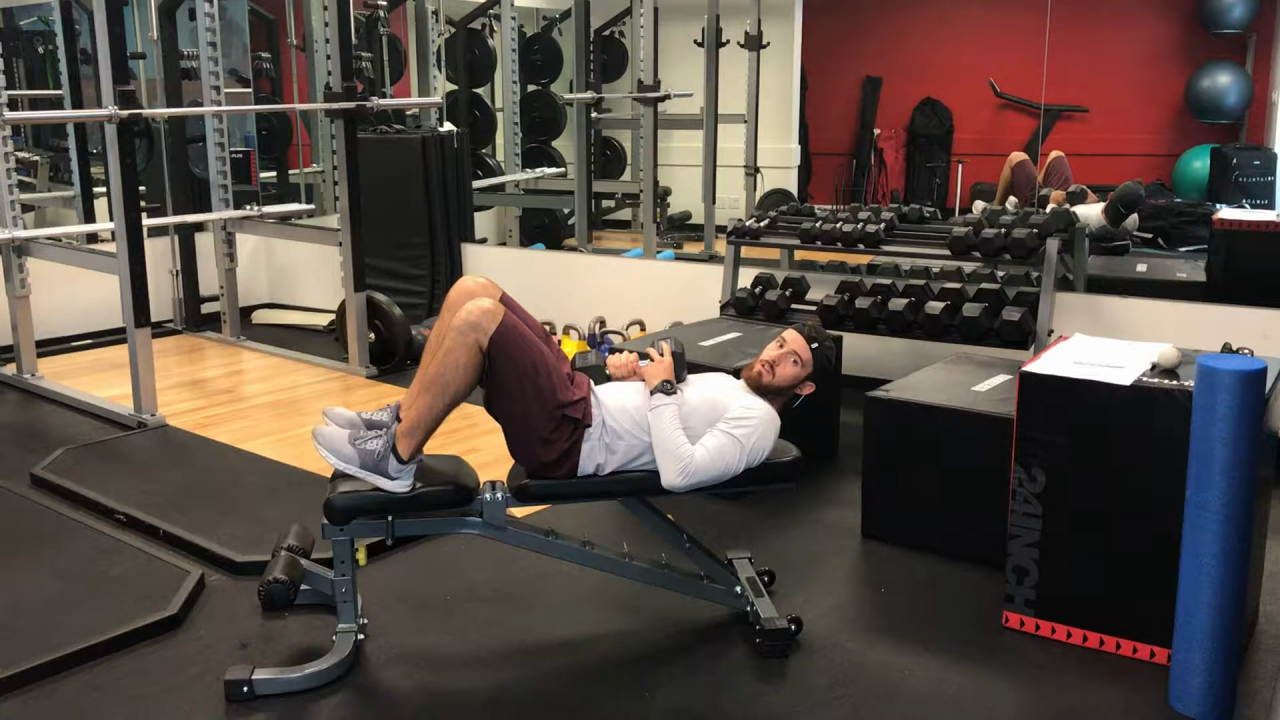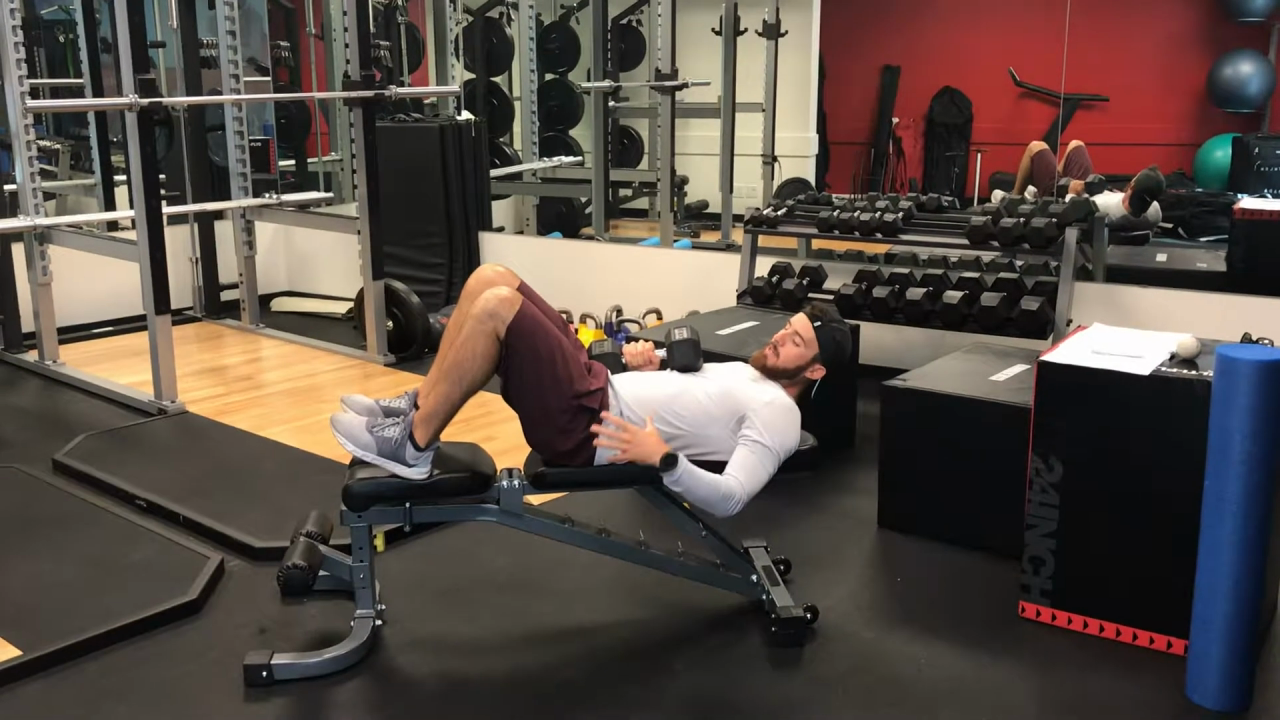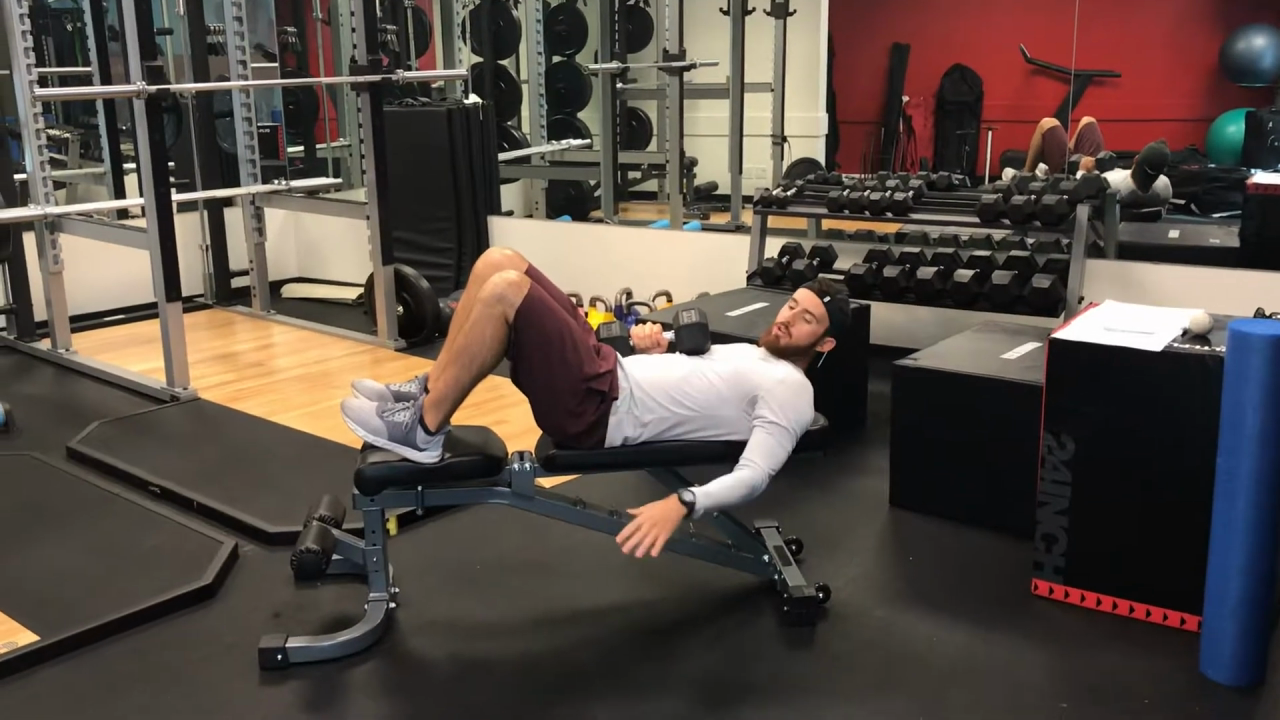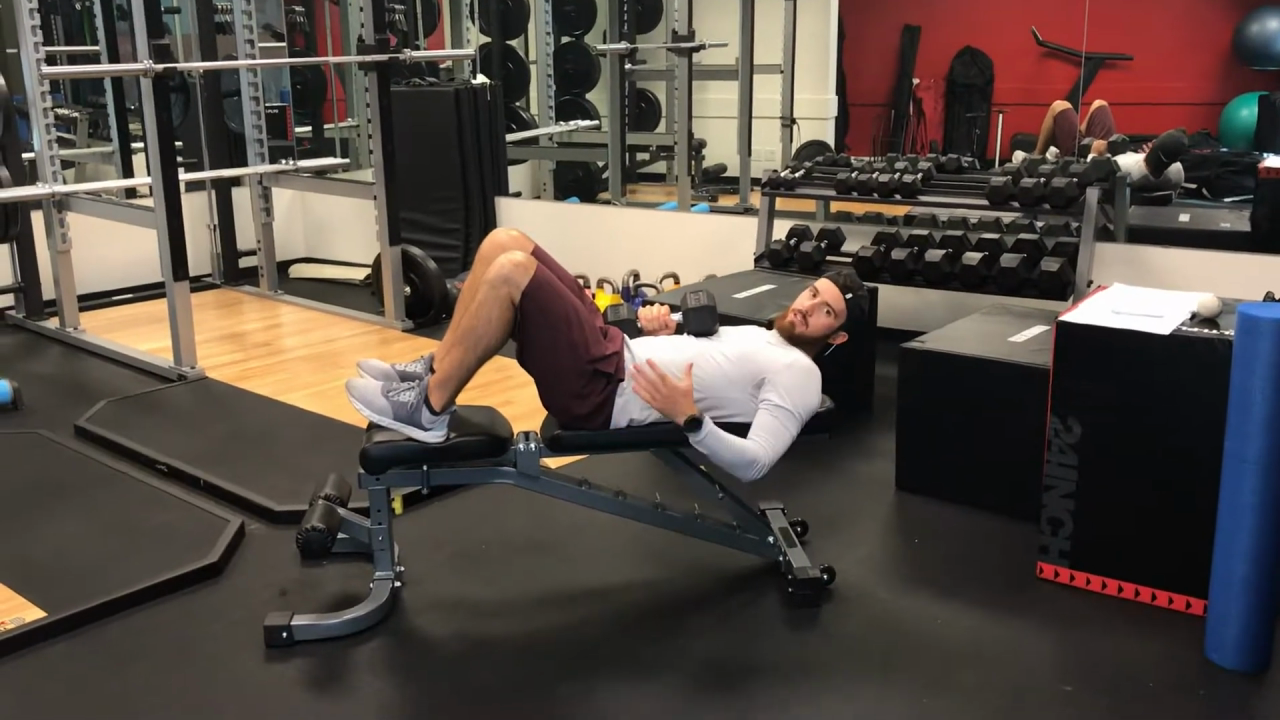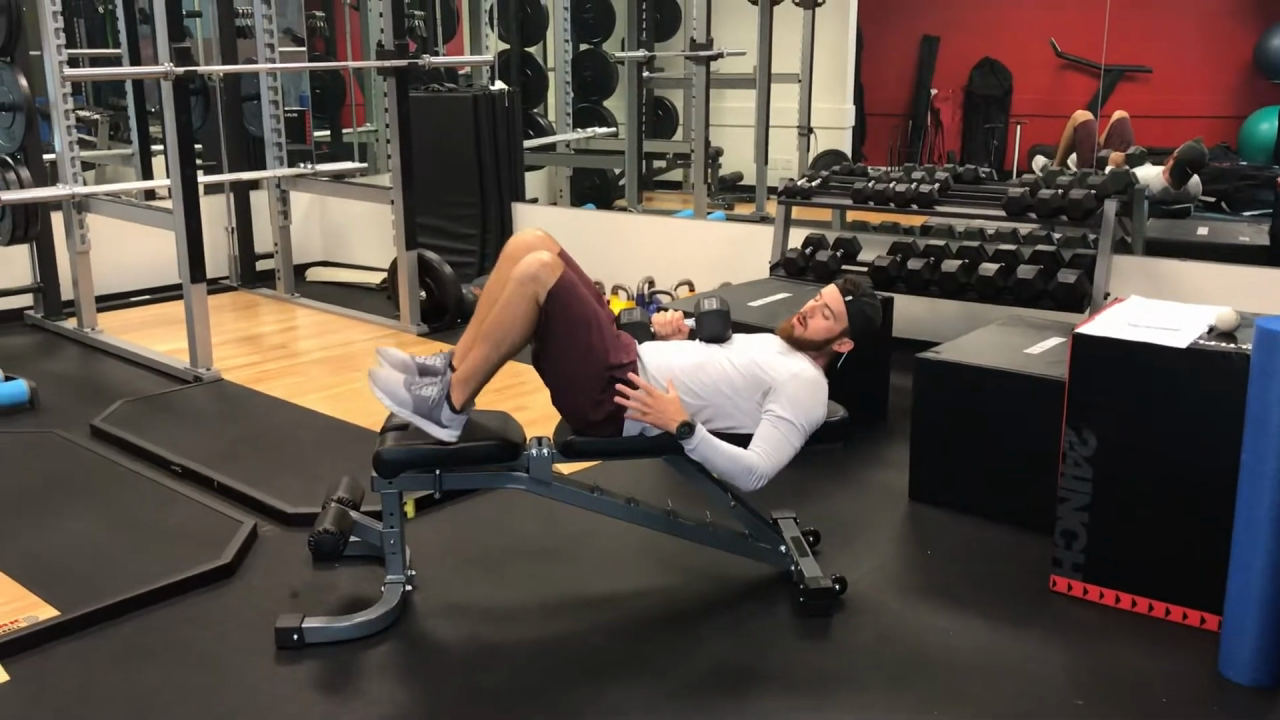
dt=1s
person 1, frame 1
left shoulder: (757, 421)
right shoulder: (726, 386)
left elbow: (679, 474)
left wrist: (662, 389)
right wrist: (633, 371)
left hip: (570, 440)
right hip: (582, 401)
left knee: (479, 317)
right knee: (473, 289)
left ankle: (395, 456)
right ankle: (401, 418)
person 1, frame 2
left shoulder: (775, 414)
right shoulder: (744, 376)
left elbow: (729, 498)
left wrist: (665, 458)
right wrist: (648, 365)
left hip: (585, 429)
right hip: (600, 391)
left knee: (497, 306)
right knee: (491, 277)
left ankle: (413, 443)
right ankle: (419, 406)
person 1, frame 3
left shoulder: (789, 391)
right shoulder: (753, 356)
left elbow: (754, 474)
left wrist: (680, 506)
right wrist: (653, 349)
left hip: (601, 411)
right hip: (609, 373)
left knee: (505, 289)
right knee: (500, 263)
left ankle: (424, 429)
right ankle: (428, 393)
person 1, frame 4
left shoulder: (797, 375)
right shoulder: (760, 338)
left elbow: (754, 461)
left wrist: (688, 418)
right wrist: (663, 331)
left hip: (604, 395)
right hip: (615, 354)
left knee: (511, 271)
right knee: (505, 242)
left ankle: (428, 407)
right ankle: (433, 371)
person 1, frame 5
left shoulder: (802, 387)
right shoulder: (772, 346)
left elbow: (754, 473)
left wrist: (683, 427)
right wrist: (676, 337)
left hip: (614, 403)
right hip: (627, 360)
left knee: (537, 271)
right knee: (530, 244)
left ankle: (449, 404)
right ankle: (453, 367)
